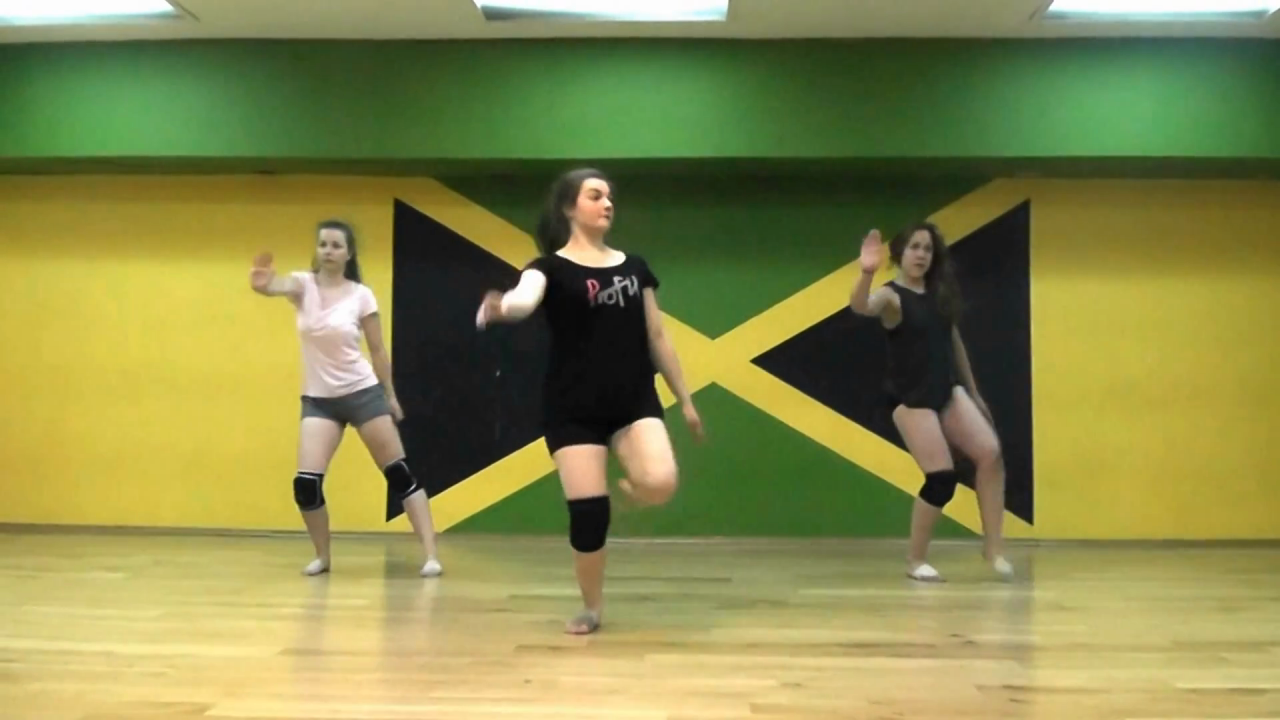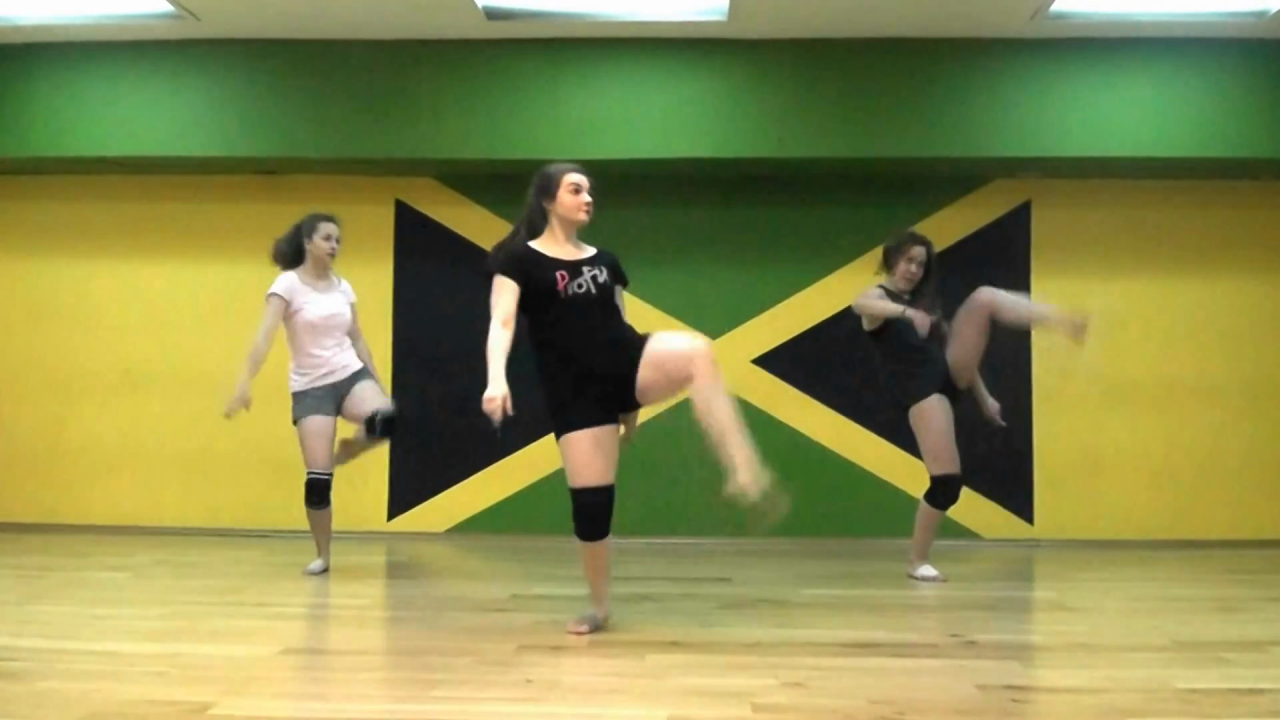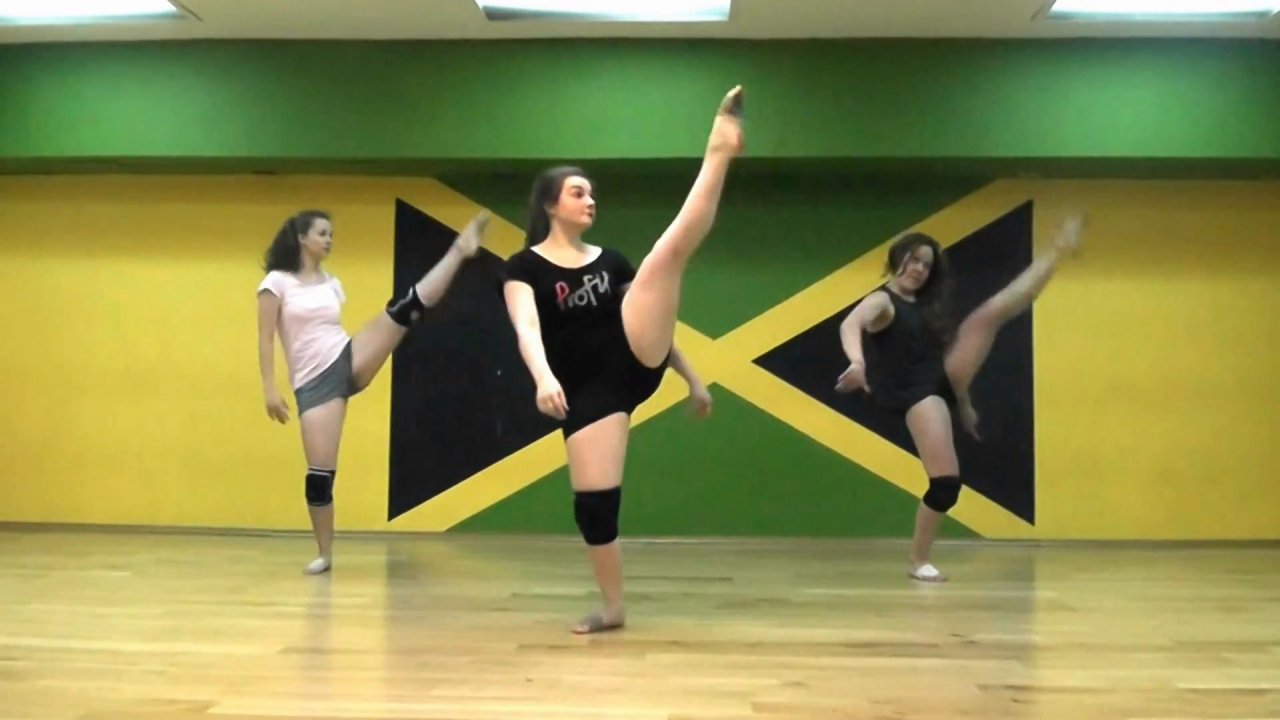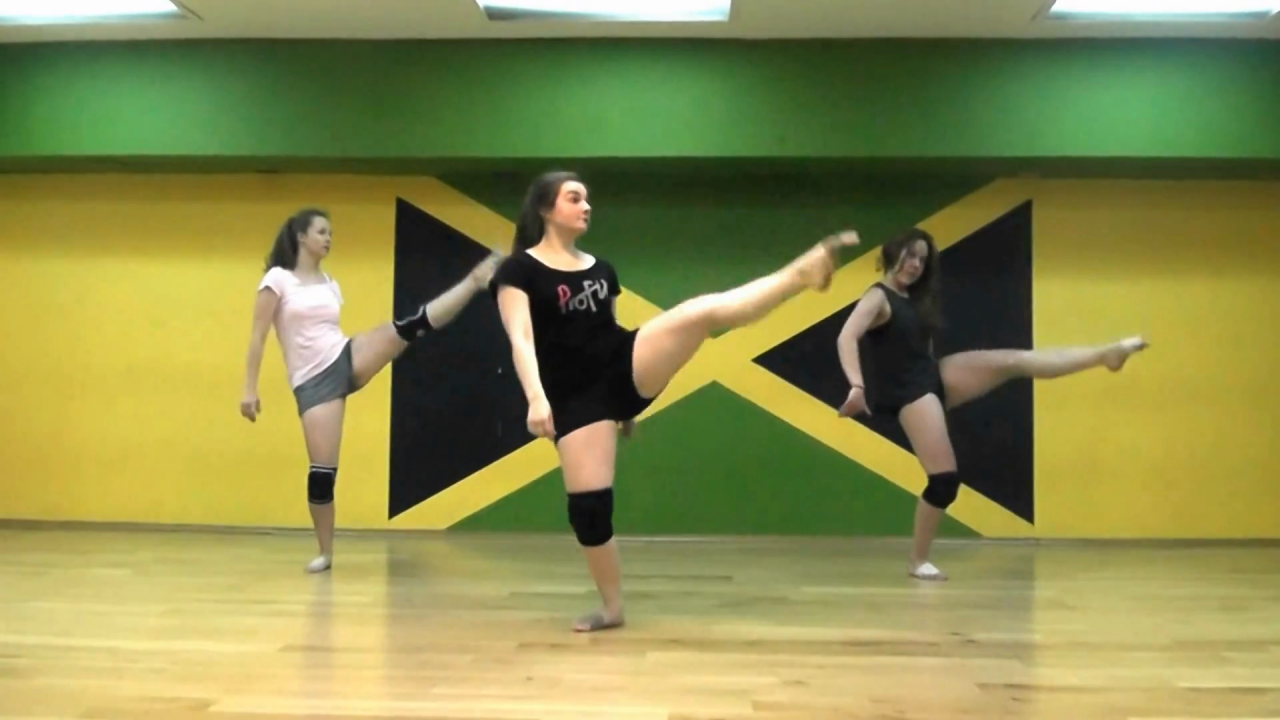
dt=0.3s
person 1, frame 1
left shoulder: (635, 266)
right shoulder: (551, 267)
left elbow: (657, 338)
right elbow: (525, 297)
left wrist: (685, 399)
right wrist: (502, 306)
left hip: (632, 395)
right hip: (573, 407)
left knee: (660, 484)
right knee: (588, 512)
left ankle: (620, 491)
right ankle: (591, 608)
person 1, frame 2
left shoulder: (604, 259)
right shoulder: (517, 260)
right elbow: (502, 322)
right wrist: (497, 380)
left hip: (623, 367)
right hip: (574, 390)
left knee: (698, 354)
right knee: (591, 501)
left ankle: (744, 473)
right ankle: (597, 609)
person 1, frame 3
left shoulder: (610, 259)
right shoulder: (524, 269)
left elbow: (653, 314)
right elbow: (528, 329)
left wrist: (692, 379)
right wrist: (544, 379)
left hip: (635, 358)
right hip: (590, 390)
left knee: (668, 253)
right knee: (594, 501)
right ankle: (611, 607)
person 1, frame 4
left shoulder: (600, 267)
right shoulder: (519, 271)
right elbow: (522, 340)
right wrist: (537, 399)
left hip: (624, 365)
right hip: (577, 395)
left knee: (700, 311)
right knee: (588, 504)
left ankle: (803, 271)
right ankle: (612, 607)
person 2, frame 1
left shoulder: (360, 296)
right shoulder: (302, 284)
left elbow: (378, 349)
right elbow: (274, 287)
left wrist: (390, 396)
right wrist: (260, 282)
left hip: (362, 392)
right hip: (318, 400)
left knee: (399, 473)
right knee: (306, 481)
left ankle: (430, 554)
right ankle: (322, 555)
person 2, frame 2
left shoulder: (343, 287)
right shoulder: (288, 284)
right elbow: (266, 335)
left wrist: (377, 381)
right wrist: (244, 385)
left hip: (349, 375)
right hip: (311, 389)
left knee: (384, 419)
right knee: (318, 478)
left ankle: (343, 452)
right ankle: (323, 555)
person 2, frame 3
left shoulder: (332, 284)
right shoulder: (277, 282)
right elbow: (265, 340)
right wrist: (270, 389)
left hip: (348, 360)
right hip: (313, 380)
left knee: (404, 308)
right knee: (320, 473)
right ankle: (324, 554)
person 2, frame 4
left shoulder: (331, 285)
right shoulder: (277, 279)
right elbow: (258, 336)
right wrist: (250, 388)
left hip: (347, 359)
right hip: (313, 379)
left knee: (412, 326)
right knee: (322, 470)
right ankle: (325, 552)
person 3, frame 1
left shoulder: (941, 292)
right shoulder: (890, 296)
right elbow: (861, 306)
left wrist: (974, 394)
right wrist: (866, 272)
left hip: (948, 391)
right hip: (911, 399)
left knee: (990, 454)
right knee: (942, 476)
left ankle: (993, 549)
right ankle: (916, 561)
person 3, frame 2
left shoulder: (925, 300)
right shoulder: (877, 299)
right elbow: (860, 303)
left wrist: (984, 394)
right wrist: (906, 309)
left hip: (946, 372)
right hip: (922, 389)
left knee: (983, 297)
right knee: (947, 479)
left ankle: (1062, 321)
right ankle: (917, 560)
person 3, frame 3
left shoulder: (928, 303)
right shoulder: (881, 301)
right elbow: (849, 325)
left wrist: (965, 404)
right wrist: (858, 361)
left hip: (944, 377)
right hip: (919, 393)
left knee: (992, 312)
right knee: (946, 482)
right ankle: (918, 560)
person 3, frame 4
left shoulder: (918, 300)
right shoulder: (877, 297)
right elbow: (846, 339)
right wrist: (858, 386)
left hip: (937, 377)
right hip: (910, 393)
left knee: (1017, 360)
right knee: (944, 477)
left ankle: (1105, 353)
right ankle: (918, 560)
